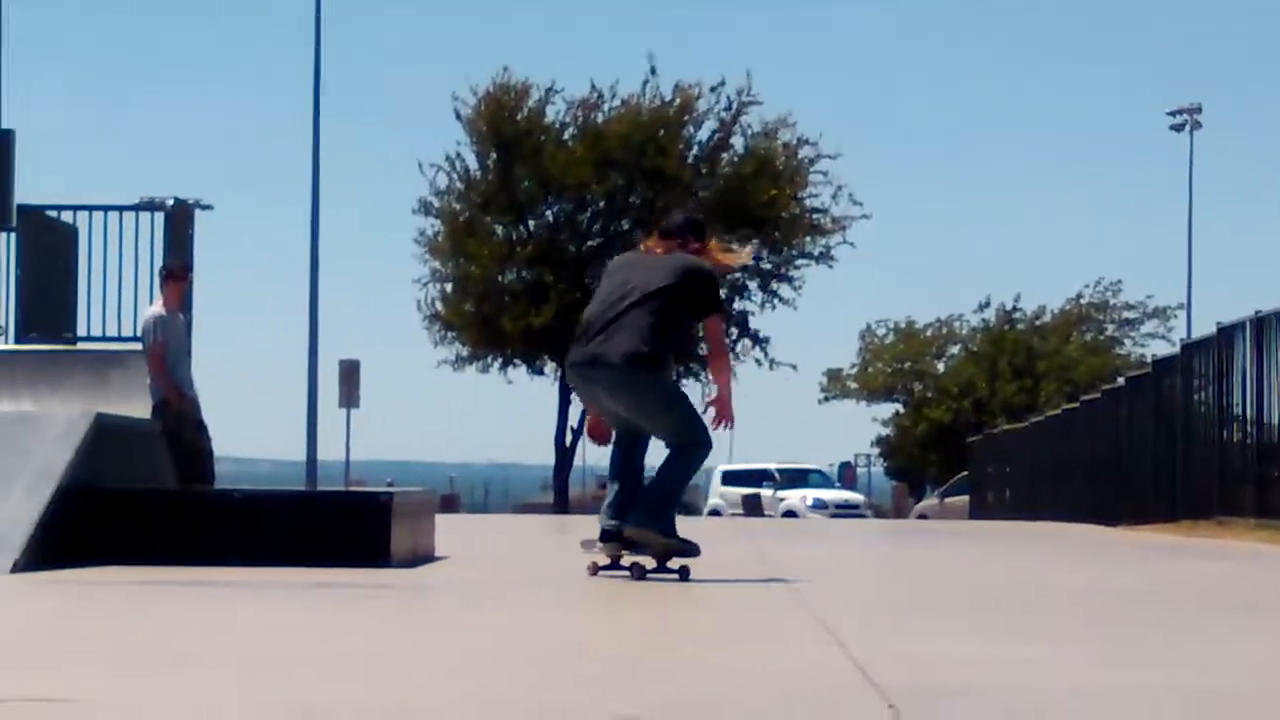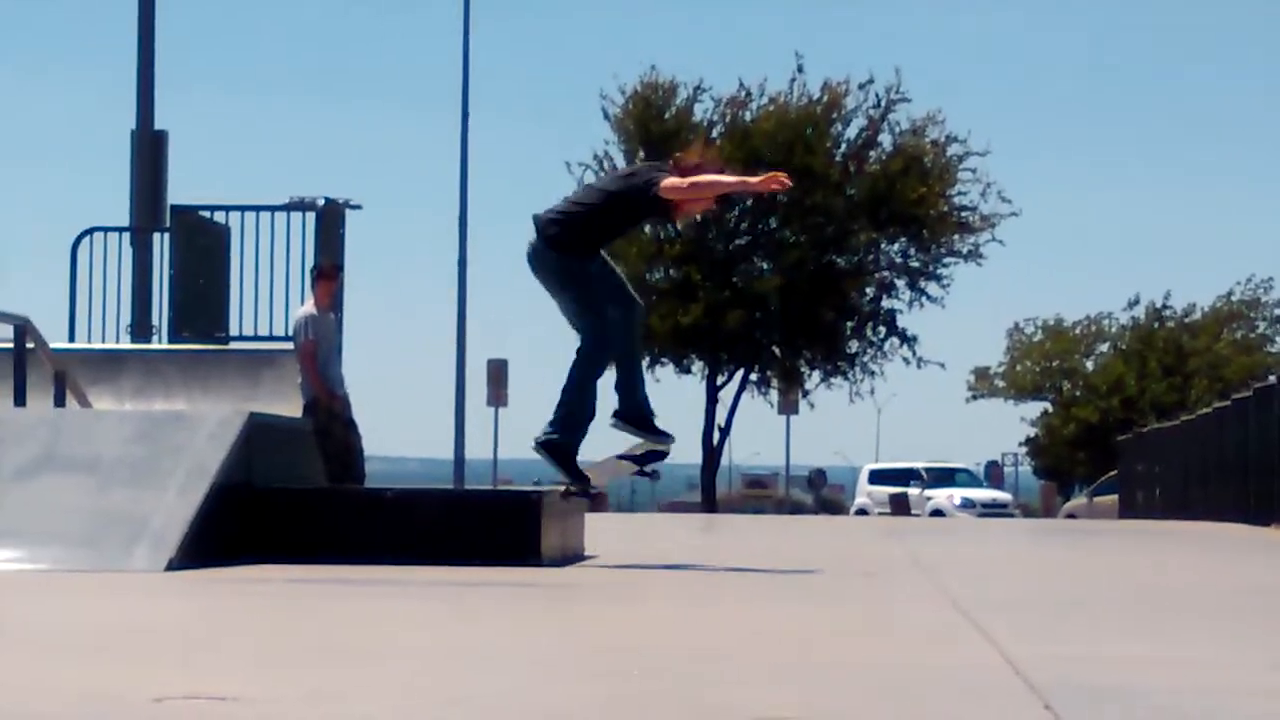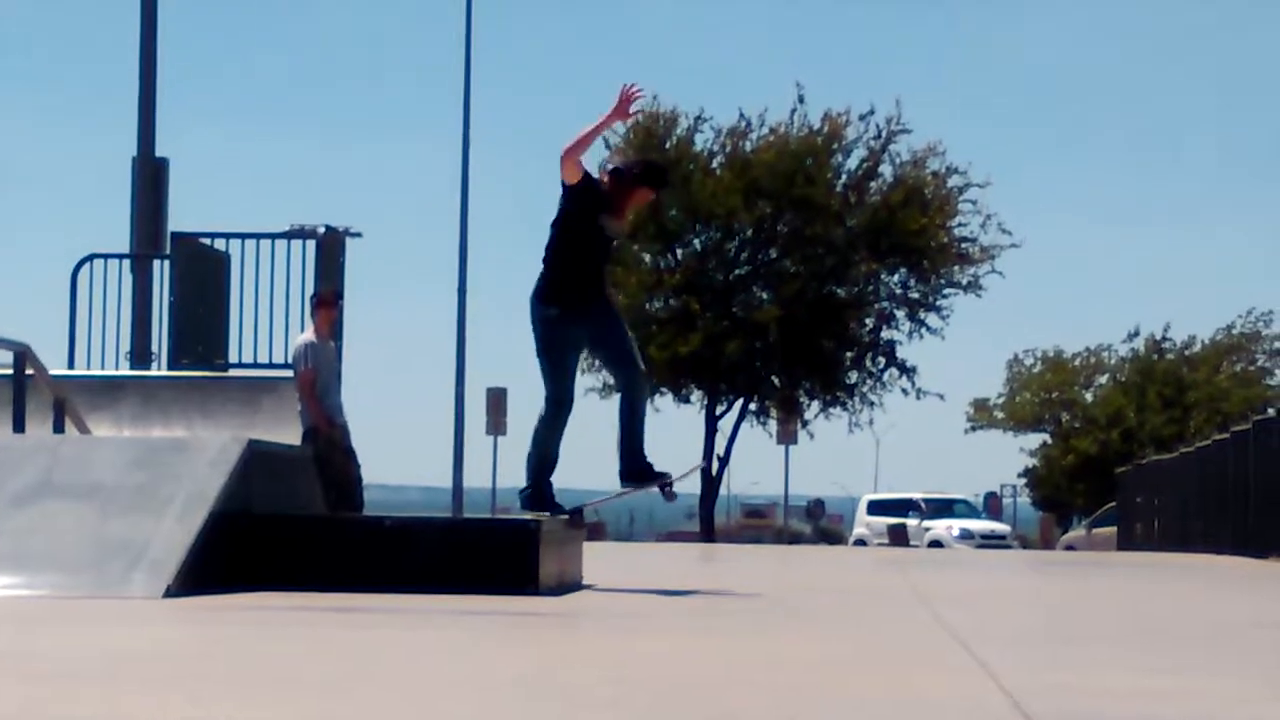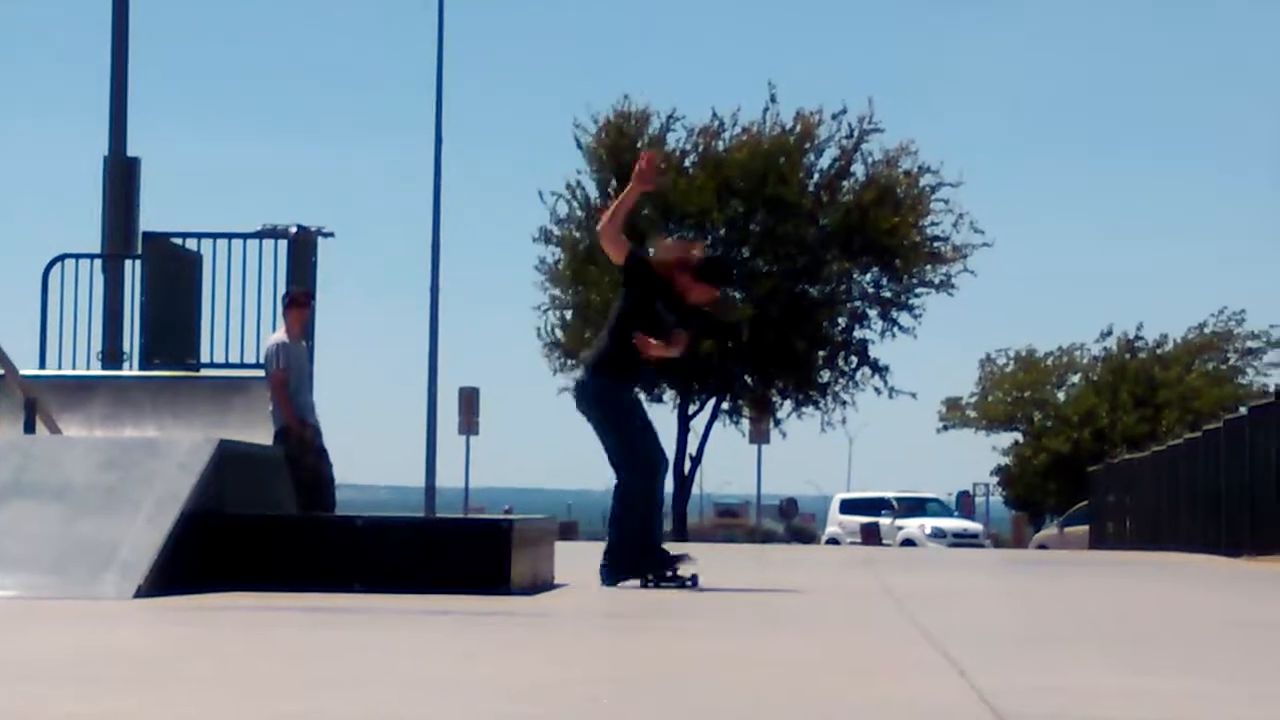
dt=0.7s
person 1, frame 1
left shoulder: (620, 263)
right shoulder: (699, 272)
right elbow: (717, 351)
left wrist: (595, 410)
right wrist: (724, 396)
left hip: (580, 370)
right hip: (634, 370)
left knee: (630, 435)
right knee: (692, 444)
left ankle: (615, 524)
right ankle: (650, 519)
person 1, frame 2
left shoulder: (653, 172)
right shoulder: (653, 184)
right elbow: (689, 185)
right wrist: (752, 182)
left hip: (578, 248)
right hip: (556, 248)
left knee: (628, 311)
right knee: (601, 339)
left ankle: (634, 412)
right ankle: (559, 440)
person 1, frame 3
left shoulder: (613, 212)
right shoulder: (587, 196)
right elbow: (568, 158)
right wrist: (612, 118)
left hip: (594, 304)
right hip: (556, 309)
left knee: (634, 376)
right knee: (559, 402)
left ankle: (634, 466)
right ankle: (536, 491)
person 1, frame 4
left shoulder: (684, 308)
right shoulder: (651, 275)
left elbow: (677, 348)
right elbow: (607, 232)
left wrist: (663, 348)
right wrist: (636, 186)
left hip: (618, 390)
right hip: (601, 386)
left knee: (653, 466)
right knee: (636, 471)
left ankle: (645, 553)
right ankle: (618, 563)
person 2, frame 1
left shoulder: (179, 317)
right shoulder: (155, 317)
right elbow: (155, 363)
left wrist: (189, 397)
right wrist: (176, 399)
left hip: (186, 400)
right hip: (169, 403)
left knee: (201, 456)
right knee: (178, 461)
person 2, frame 2
left shoulder: (330, 316)
right shoulder: (307, 317)
right elbow: (307, 362)
left wrist: (341, 396)
right wrist: (327, 399)
left hip: (337, 399)
right hip: (320, 402)
left knee: (352, 456)
right knee: (330, 460)
person 2, frame 3
left shoulder: (330, 344)
right shoulder: (307, 344)
right elbow: (306, 391)
left wrist: (339, 425)
right wrist: (326, 428)
left hip: (336, 428)
right hip: (319, 431)
left knee: (351, 484)
right knee: (327, 488)
person 2, frame 4
left shoulder: (302, 344)
right shoulder: (278, 344)
right elbow: (278, 390)
left wrist: (311, 425)
right wrist: (297, 428)
left hip: (308, 427)
right hip: (291, 430)
left knee: (323, 483)
right knee: (299, 488)
